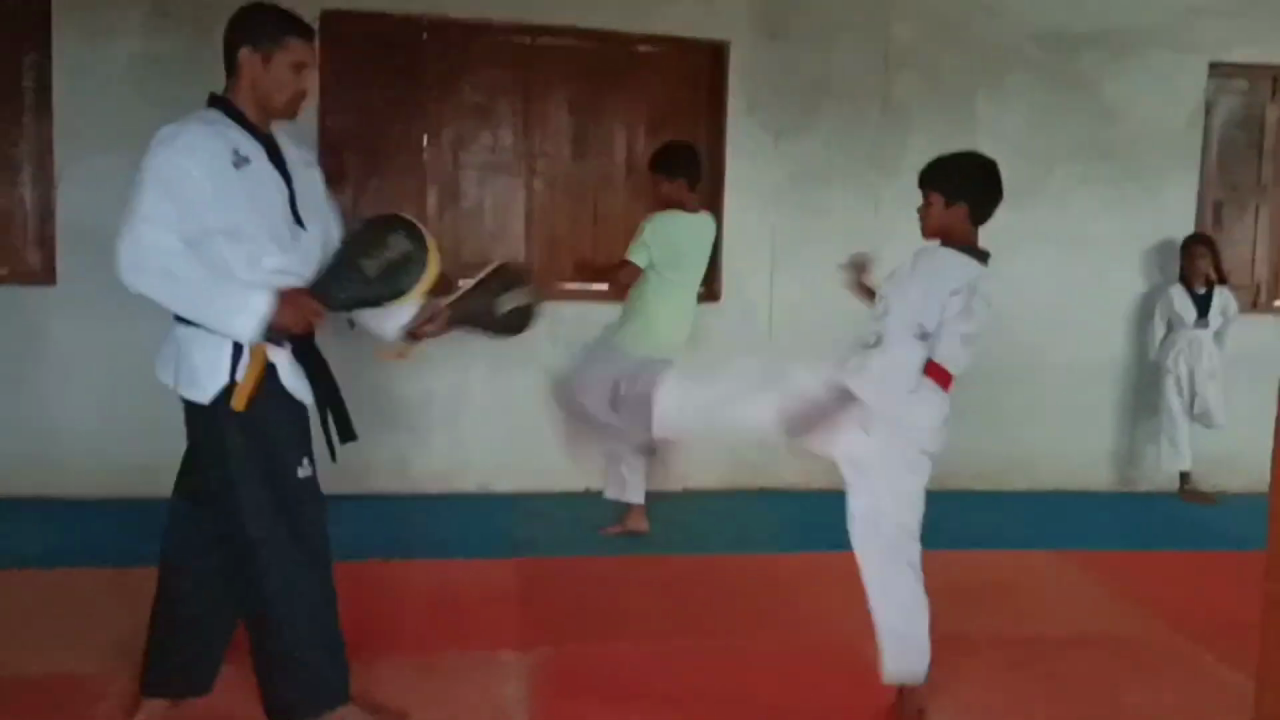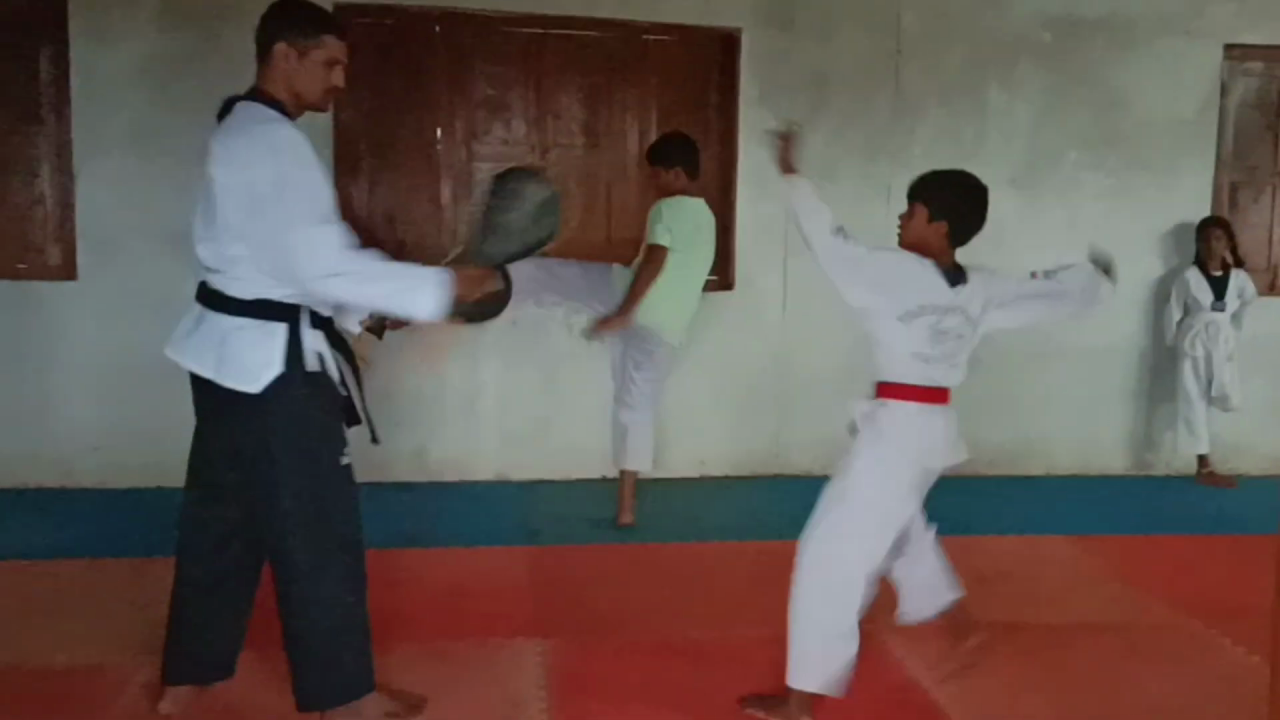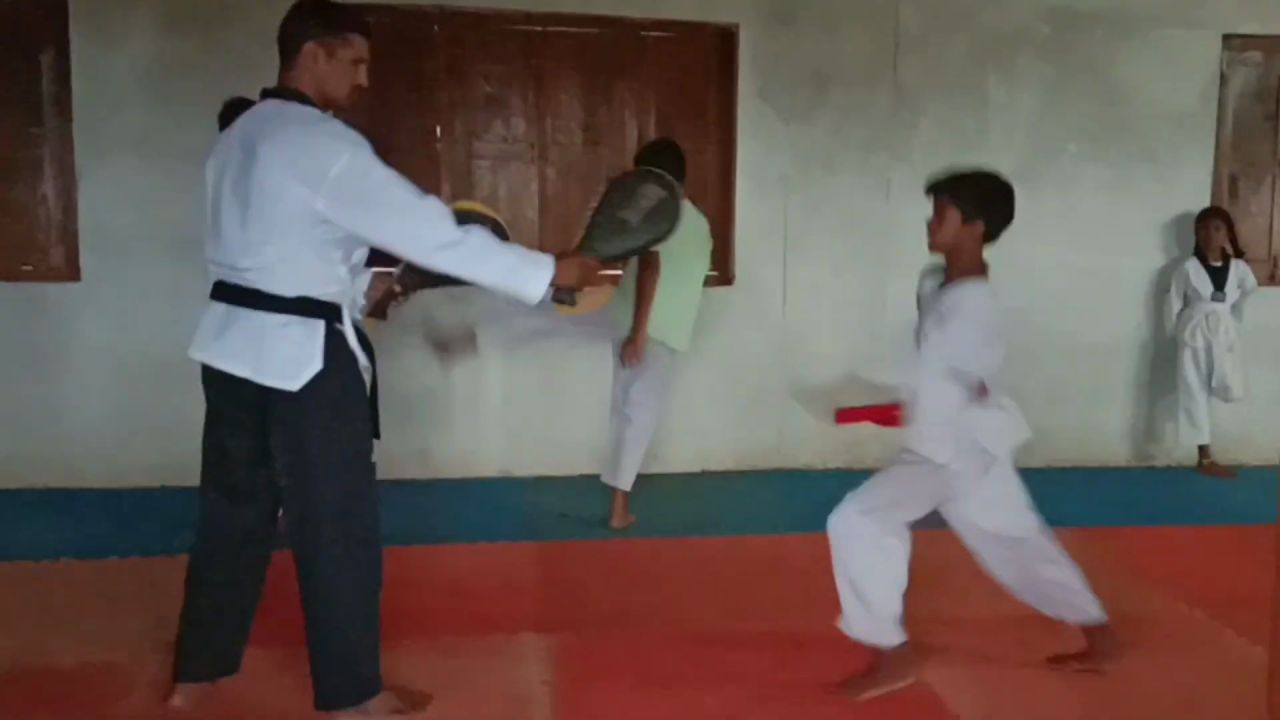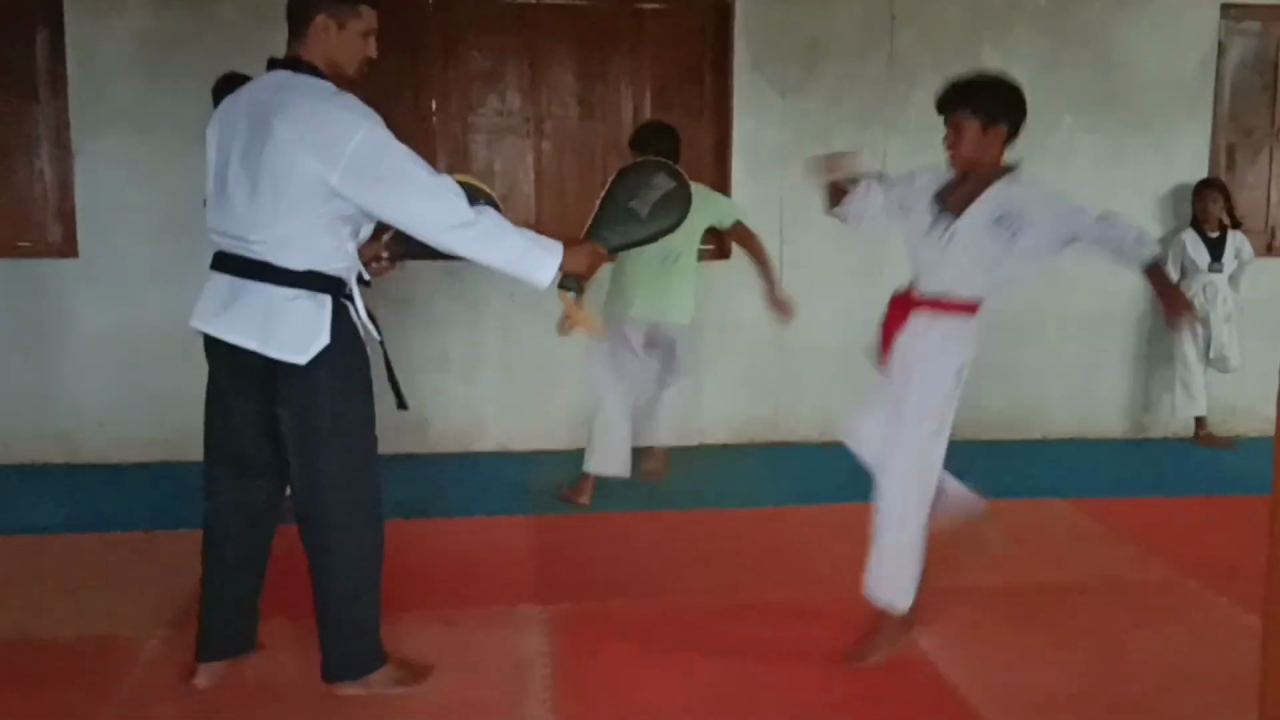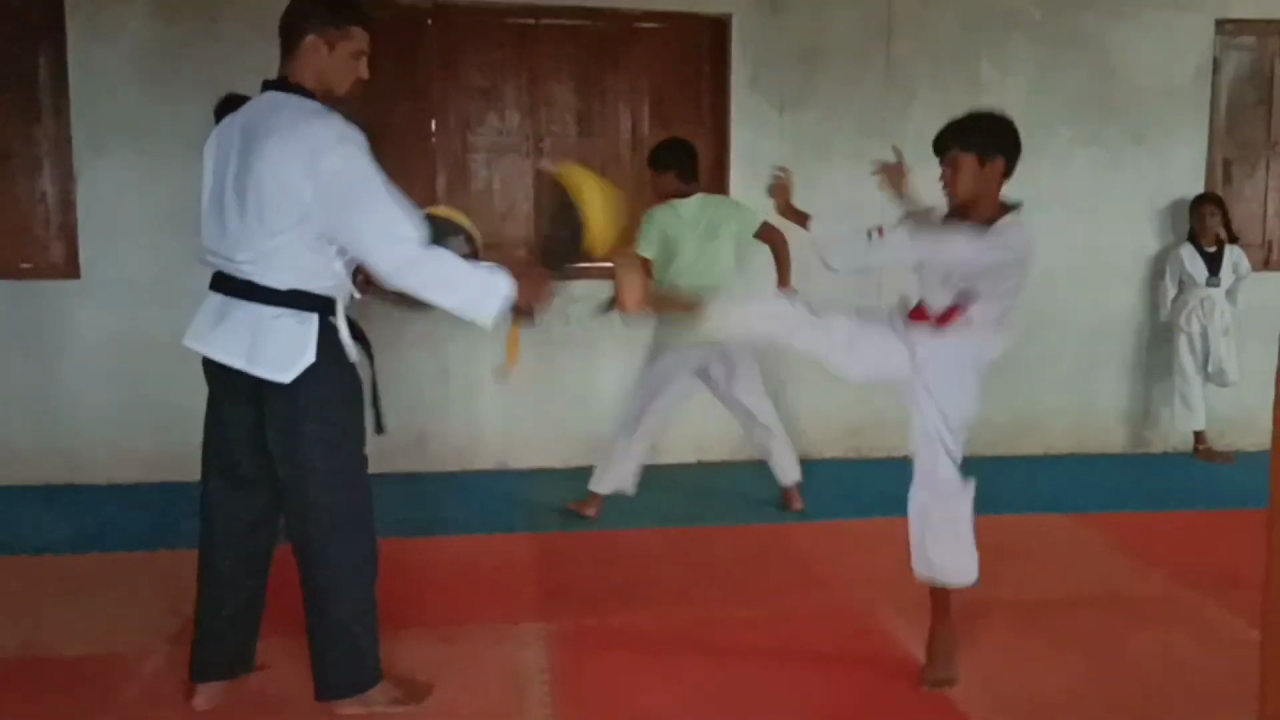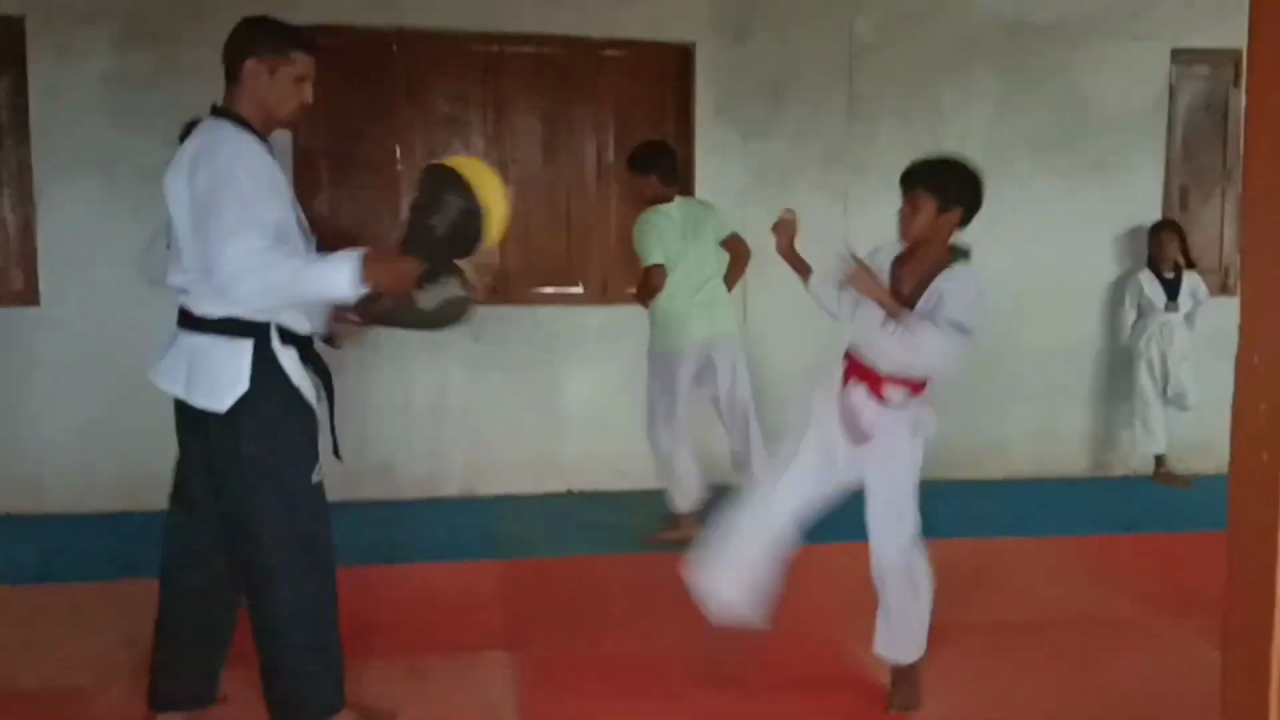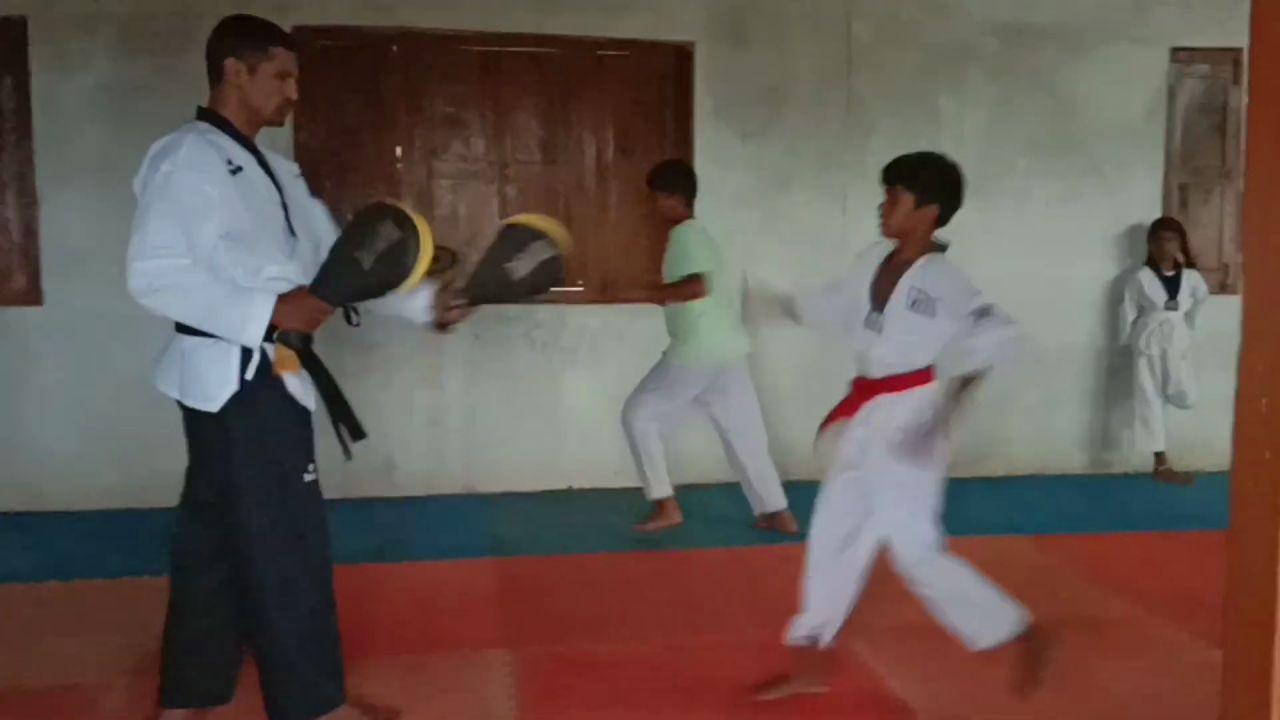
dt=0.2s
person 1, frame 1
left shoulder: (289, 157)
right shoulder: (189, 146)
left elbow: (332, 256)
right elbow: (143, 258)
left wrist: (406, 313)
right wrist: (261, 307)
left hip: (268, 363)
right hip: (232, 367)
left knee: (210, 523)
right knee: (284, 533)
person 1, frame 2
left shoulder: (246, 134)
right shoulder: (267, 144)
right elbow: (318, 263)
left wrist: (357, 310)
right wrist: (440, 288)
left hip: (232, 349)
right hip: (271, 355)
left knee: (222, 510)
right knee: (317, 525)
person 1, frame 3
left shoulder: (240, 136)
right shoulder: (323, 143)
right elbow: (426, 231)
left wrist: (352, 285)
right wrist: (547, 271)
left hip: (237, 342)
right hip: (302, 352)
left knee: (235, 508)
right knee: (337, 523)
person 1, frame 4
left shoulder: (237, 107)
right shoulder: (336, 119)
right elbow: (440, 210)
right wrist: (556, 257)
left hip: (236, 311)
right hip: (305, 324)
left knee: (240, 485)
right knee: (340, 499)
left ankle: (218, 648)
right ankle: (355, 662)
person 1, frame 5
left shoulder: (235, 128)
right shoulder: (321, 137)
right elbow: (397, 248)
right wrist: (505, 289)
left hip: (233, 331)
right hip: (297, 343)
left knee: (237, 504)
right knee: (333, 517)
person 1, frame 6
left shoulder: (218, 152)
right shoulder: (231, 155)
right elbow: (240, 268)
left wrist: (321, 313)
right wrist: (359, 273)
left hip: (215, 365)
right hip: (246, 372)
left knee: (205, 533)
right knee: (290, 542)
person 1, frame 7
left shoulder: (268, 166)
right shoulder: (185, 159)
left elbow: (327, 254)
right elbow: (154, 275)
left wrist: (424, 300)
right wrist: (266, 311)
left hip: (254, 373)
right hip: (238, 374)
left knee: (216, 533)
right knee: (286, 539)
person 2, frame 1
left shoulder: (934, 264)
right shoulder: (976, 272)
left elbow: (902, 349)
left wrist: (828, 408)
right wrist: (874, 294)
left hip: (870, 393)
right hip: (922, 414)
left knee: (742, 393)
right knee: (889, 552)
person 2, frame 2
left shoulder: (897, 272)
right shoulder: (980, 287)
left elbow: (829, 244)
right elbow: (1065, 291)
left wrist: (790, 172)
right wrist: (1098, 273)
left hip: (896, 427)
right hip: (935, 426)
left knee: (830, 550)
right knee: (893, 527)
right ankle: (952, 612)
person 2, frame 3
left shoulder: (972, 307)
right shoulder: (952, 288)
left elbow: (945, 399)
left hip: (960, 441)
right hip: (964, 434)
left knee: (858, 523)
right knee: (1015, 538)
left ankle: (892, 655)
right ankle: (1098, 638)
person 2, frame 4
left shoulder: (1028, 200)
right shoulder: (932, 184)
left elbow: (1107, 232)
right elbow: (870, 201)
left wrist: (1161, 280)
right wrist: (840, 186)
left hip: (936, 341)
right hip: (912, 333)
left knee: (904, 473)
right knee: (873, 435)
left ankle: (893, 613)
right ankle: (953, 503)
person 2, frame 5
left shoulder: (1011, 237)
right shoulder: (937, 222)
left elbow: (958, 257)
right elbow: (859, 253)
left wrist: (913, 205)
right wrist: (790, 212)
left hip: (951, 365)
right hip: (906, 344)
left knee: (939, 481)
right knee: (805, 326)
left ankle: (942, 623)
person 2, frame 6
left shoulder: (964, 285)
right shoulder: (887, 260)
left elbow: (930, 356)
right elbow: (844, 305)
left wrist: (887, 302)
right wrist: (792, 258)
left hip: (897, 420)
right hip: (847, 402)
left knee: (895, 545)
right knee: (776, 507)
left ankle: (905, 665)
right ankle: (728, 603)
person 2, frame 7
left shoulder: (942, 279)
right shoulder: (875, 261)
left elbow: (984, 341)
right elbow: (831, 305)
left wrist: (946, 409)
right wrist: (779, 305)
left hip: (908, 418)
right hip: (865, 417)
left knee: (912, 546)
right knee: (836, 533)
left ankle: (1020, 635)
right ankle: (810, 660)
person 3, frame 1
left shoulder: (660, 223)
right shoulder: (707, 224)
left elbow: (623, 277)
left wrist: (589, 269)
left hip: (640, 333)
right hip: (670, 339)
left knee: (577, 391)
right knee: (620, 412)
left ankle: (645, 438)
right ankle: (635, 513)
person 3, frame 2
left shoulder: (667, 209)
right shoulder: (706, 216)
left elbow: (654, 261)
left wrist: (621, 313)
left hip: (636, 309)
right hip: (668, 328)
left knee: (550, 274)
right knee: (636, 407)
right ankle: (626, 500)
person 3, frame 3
right shoulder: (700, 223)
left elbow: (651, 269)
left wrist: (638, 332)
left hip: (639, 322)
right hip: (671, 335)
right knee: (636, 415)
right ankle: (619, 508)
person 3, frame 4
right shoulder: (702, 197)
right elbow: (747, 238)
right wrist: (773, 288)
left hip: (627, 309)
right hip: (672, 316)
left knee: (612, 395)
right knee: (675, 378)
left ankle: (588, 483)
right ankle: (658, 451)
person 3, frame 5
left shoulder: (658, 218)
right shoulder: (729, 207)
left elbow: (638, 274)
right elbow: (776, 238)
left wrist: (625, 298)
right wrist: (785, 286)
left hip: (678, 337)
right hip: (725, 337)
left knee: (640, 417)
right knee: (758, 411)
left ankle: (597, 497)
right ankle: (792, 491)
person 3, frame 6
left shoulder: (650, 222)
right shoulder: (704, 210)
left elbow: (655, 281)
right elbow: (741, 252)
left wrist: (641, 296)
left hip: (675, 338)
right hip: (722, 329)
left knee: (668, 430)
right knee: (740, 415)
left ankle: (687, 516)
person 3, frame 7
left shoulder: (683, 236)
right shoulder: (698, 234)
left elbow: (698, 287)
left wrist: (652, 294)
right wrist: (665, 294)
left hip: (696, 353)
right hip: (727, 350)
left knee: (639, 415)
right knee: (743, 433)
left ankle: (666, 505)
right ankle: (778, 513)
person 4, frame 1
left shoulder: (1221, 294)
right shoulder: (1172, 294)
left elbow: (1231, 319)
right elbow: (1157, 329)
left wrist: (1215, 347)
right wrist: (1160, 360)
left hip: (1206, 362)
right hip: (1178, 362)
left knee: (1212, 418)
right knee: (1176, 419)
right ankle: (1186, 482)
person 4, frame 2
left shoulder: (1238, 277)
right shoulder: (1188, 277)
left elbow: (1248, 303)
right elbow: (1173, 313)
left wrist: (1231, 330)
right wrist: (1175, 343)
left hip: (1223, 345)
right hip: (1194, 345)
left knee: (1229, 401)
right knee: (1193, 403)
right ankle: (1204, 466)
person 4, frame 3
left shoulder: (1238, 268)
right shoulder: (1188, 268)
left elbow: (1249, 292)
right elbow: (1173, 304)
left wrist: (1232, 321)
right wrist: (1176, 334)
left hip: (1224, 335)
right hip: (1194, 335)
left knee: (1231, 392)
right knee: (1194, 393)
right ankle: (1205, 457)
person 4, frame 4
left shoulder: (1235, 239)
right shoulder: (1185, 239)
left elbow: (1246, 263)
right elbow: (1171, 275)
left wrist: (1230, 292)
left hip: (1222, 307)
right hip: (1192, 306)
left knee: (1228, 363)
right knee: (1192, 365)
right ankle: (1202, 428)
person 4, frame 5
left shoulder: (1232, 253)
right shoulder: (1182, 254)
left elbow: (1243, 277)
right elbow: (1168, 289)
left wrist: (1228, 306)
right wrist: (1170, 319)
left hip: (1219, 320)
right hip: (1190, 321)
left knee: (1226, 377)
right knee: (1190, 379)
right ankle: (1201, 443)
person 4, frame 6
left shoulder: (1190, 278)
right shoulder: (1141, 279)
left elbow: (1200, 303)
right elbow: (1128, 314)
left wrist: (1186, 328)
right wrist: (1131, 344)
left hip: (1177, 345)
right hip: (1150, 345)
left knee: (1184, 400)
right knee: (1150, 403)
right ankle: (1161, 465)
person 4, frame 7
left shoulder: (1190, 277)
right shoulder: (1140, 277)
left elbow: (1200, 301)
right elbow: (1127, 312)
left wrist: (1185, 327)
right wrist: (1129, 342)
left hip: (1178, 343)
right hip: (1149, 344)
left knee: (1185, 398)
right knee: (1150, 401)
right ankle: (1161, 464)
